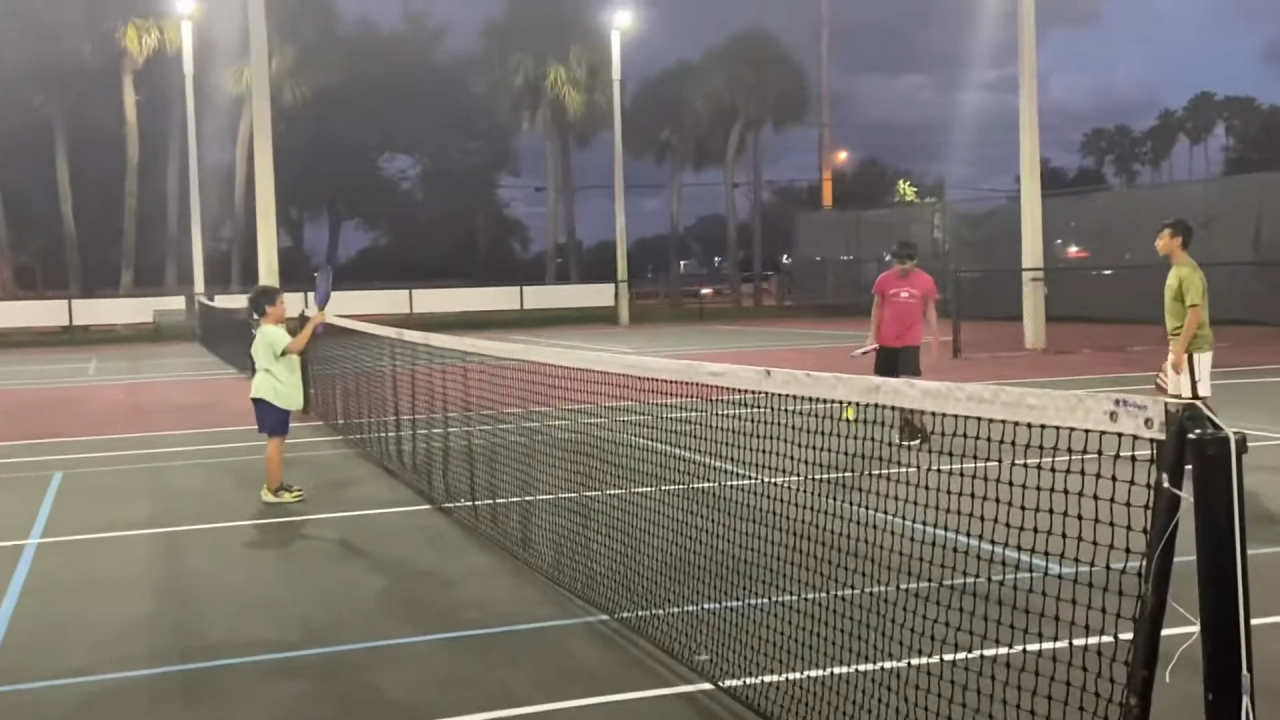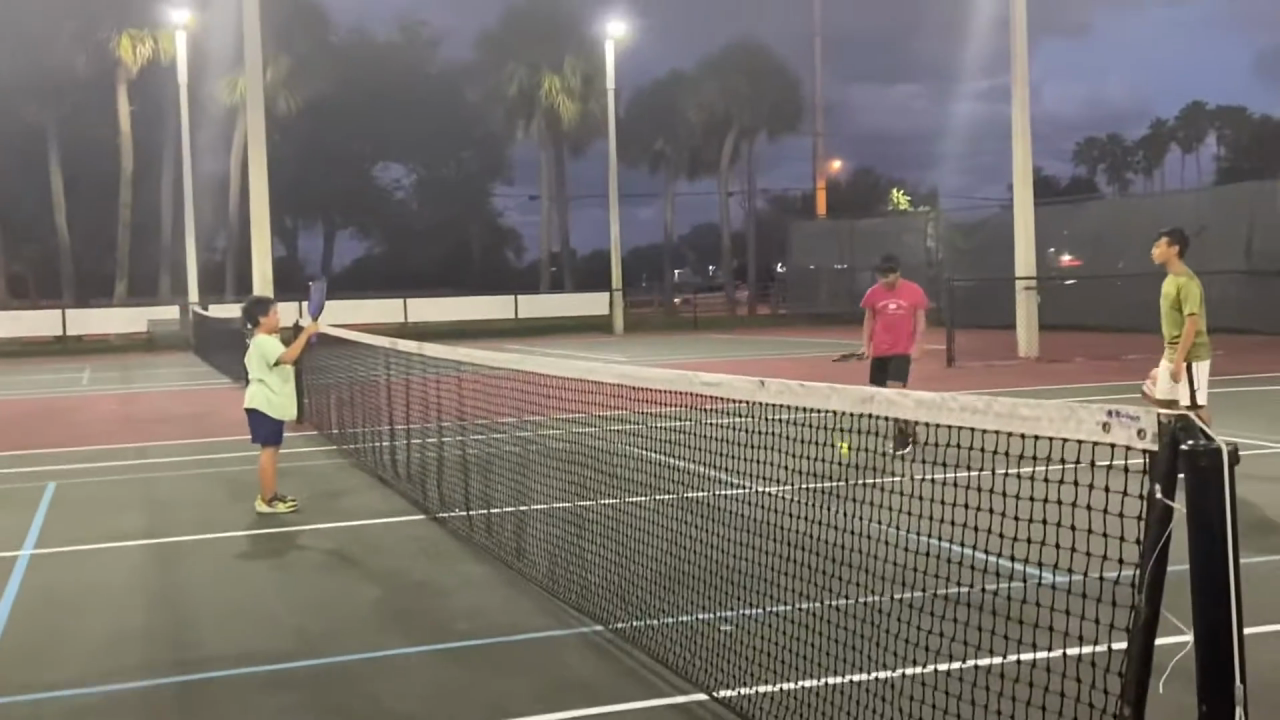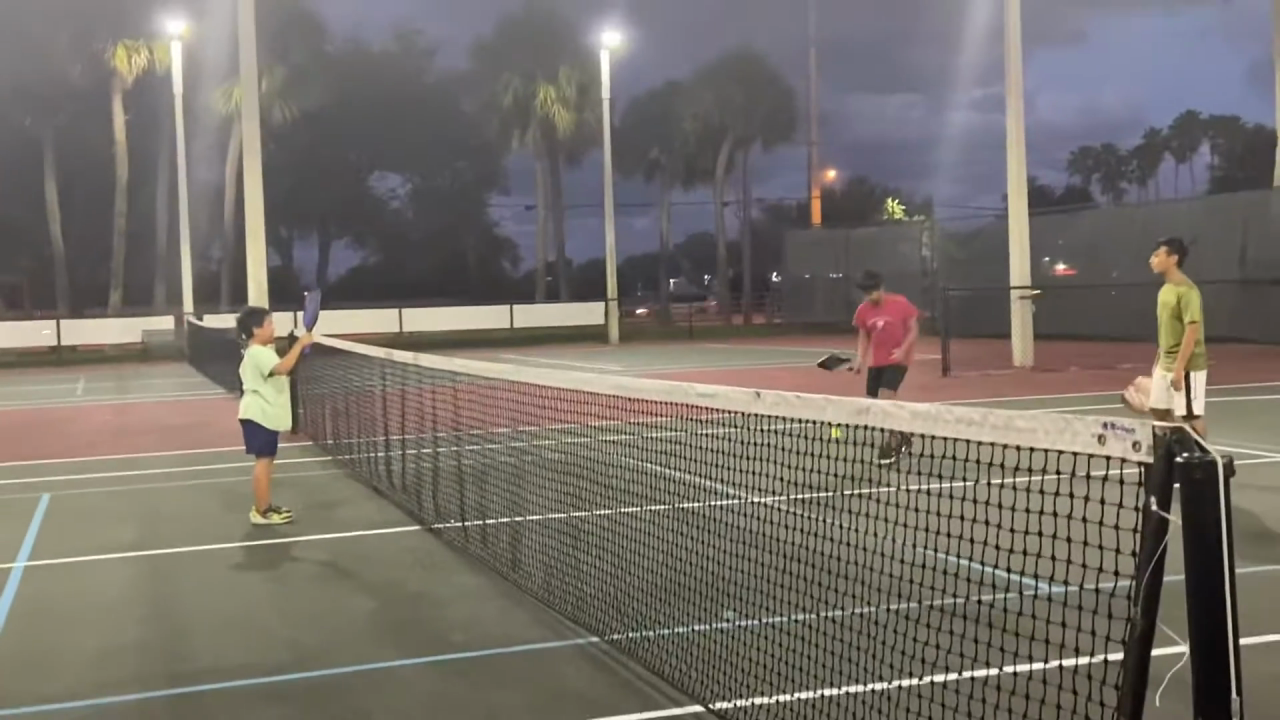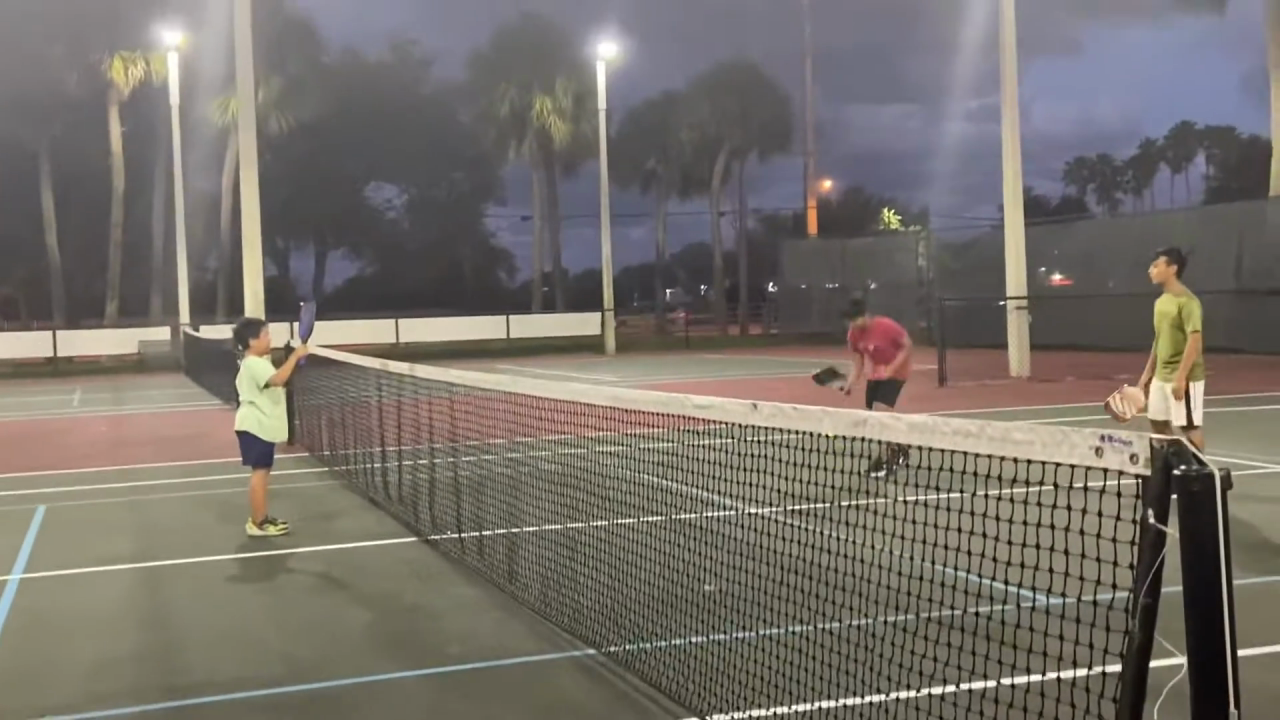
dt=0.1s
person 1, frame 1
left shoulder: (270, 331)
right shoulder: (271, 332)
right elbow: (295, 347)
right wrist: (312, 323)
left hip: (276, 393)
right hip: (271, 394)
left knee: (278, 439)
right knee: (275, 439)
left ankle: (276, 484)
right ankle: (272, 490)
person 1, frame 2
left shoulder: (264, 341)
right shoulder: (264, 342)
right elbow: (288, 357)
right wrist: (305, 334)
left hip: (269, 403)
right hip: (265, 404)
left knee: (272, 449)
right knee: (269, 449)
left ankle: (270, 494)
right ankle: (266, 500)
person 1, frame 3
left shoulder: (259, 352)
right shoulder: (258, 353)
left elbow: (278, 371)
right elbow: (282, 368)
right wrist: (299, 345)
left hip: (264, 414)
right hip: (259, 415)
left knee: (266, 460)
right knee: (263, 460)
left ankle: (265, 506)
right ankle: (261, 511)
person 1, frame 4
left shoulder: (256, 362)
right shoulder: (254, 363)
left elbow: (274, 382)
right elbow: (278, 379)
right wrist: (295, 356)
left hip: (260, 426)
right hip: (256, 426)
left knee: (263, 471)
right knee: (260, 472)
left ankle: (261, 517)
right ankle: (257, 523)
person 2, frame 1
left shoulder: (1189, 272)
right shoulder: (1175, 270)
left elbow: (1194, 315)
left wrist: (1179, 352)
left hip: (1191, 348)
right hip: (1178, 346)
left knee: (1197, 399)
right knee: (1175, 398)
person 2, frame 2
left shoulder: (1187, 281)
right shoulder: (1169, 280)
left elbow: (1192, 322)
left wrist: (1179, 360)
right wrist: (1168, 358)
left hip: (1190, 357)
right hip: (1171, 355)
left knee: (1195, 407)
right knee: (1164, 402)
person 2, frame 3
left shoulder: (1187, 291)
right shoulder: (1164, 291)
left elbow: (1192, 331)
left wrist: (1179, 368)
right wrist: (1157, 363)
left hip: (1187, 367)
right hip: (1165, 365)
left knee: (1191, 416)
right knee: (1159, 410)
person 2, frame 4
left shoulder: (1187, 301)
right shoulder: (1160, 301)
left elbow: (1194, 340)
left wrist: (1181, 377)
right wrist: (1147, 373)
left hip: (1185, 377)
right hip: (1161, 376)
left knee: (1190, 426)
right knee: (1158, 423)
person 3, frame 1
left shoulder: (926, 281)
right shoulder: (884, 280)
left elbow: (930, 311)
right elbow: (877, 308)
left wrist: (934, 339)
right wrist: (873, 335)
left hip: (911, 341)
right hip: (886, 341)
left ankle: (916, 427)
right ankle: (906, 419)
person 3, frame 2
left shoulder: (914, 291)
right shoulder: (873, 294)
left elbow: (920, 319)
left wrist: (918, 345)
right wrist: (866, 345)
left hip: (903, 350)
right hip: (879, 351)
left knee: (895, 390)
left ankle: (906, 433)
right ankle: (902, 428)
person 3, frame 3
left shoulder: (900, 303)
right shoulder: (862, 310)
left elbow: (913, 329)
right elbow: (864, 337)
left wrist: (902, 350)
right wrist: (859, 360)
left hip: (898, 359)
right hip: (876, 362)
left knee: (885, 399)
left ankle: (893, 445)
right ankle: (899, 438)
person 3, frame 4
left shoulder: (887, 326)
right shoulder: (854, 334)
left elbow: (907, 346)
right elbow: (858, 361)
left wrist: (891, 368)
right wrist: (851, 383)
left hip: (895, 373)
right hip: (875, 374)
left knee: (880, 412)
left ankle: (884, 460)
right ankle: (897, 449)
